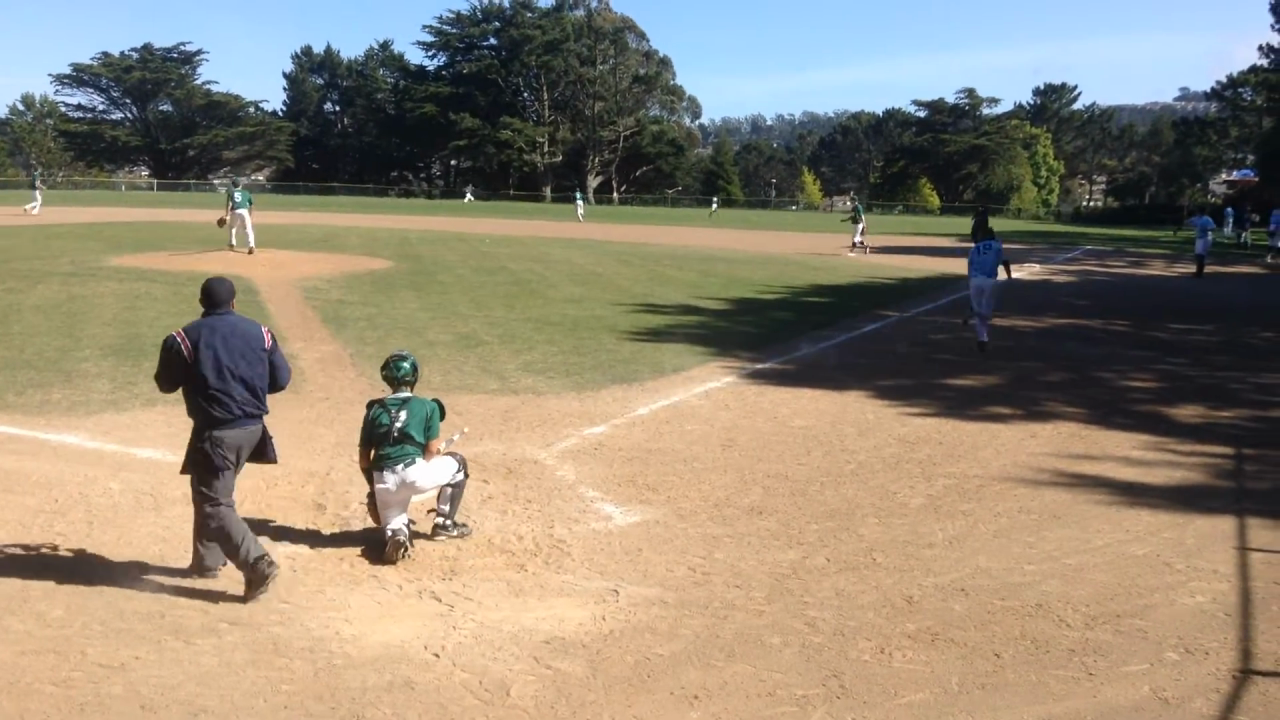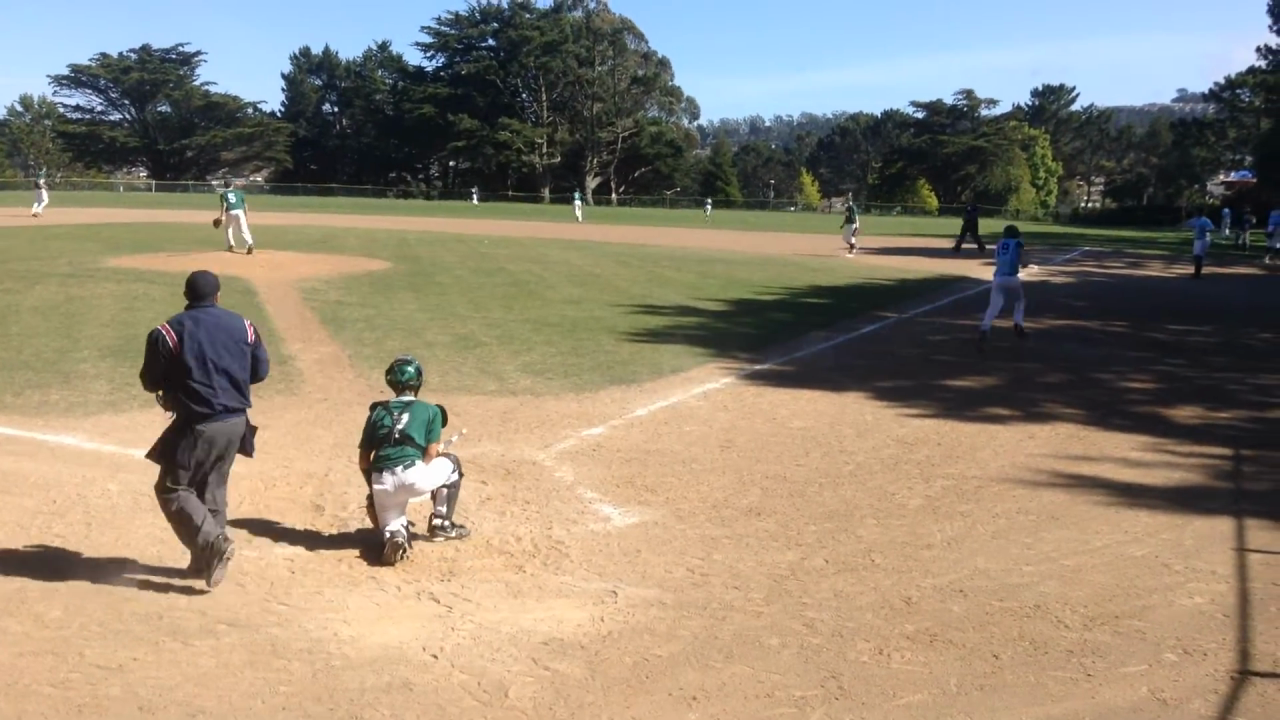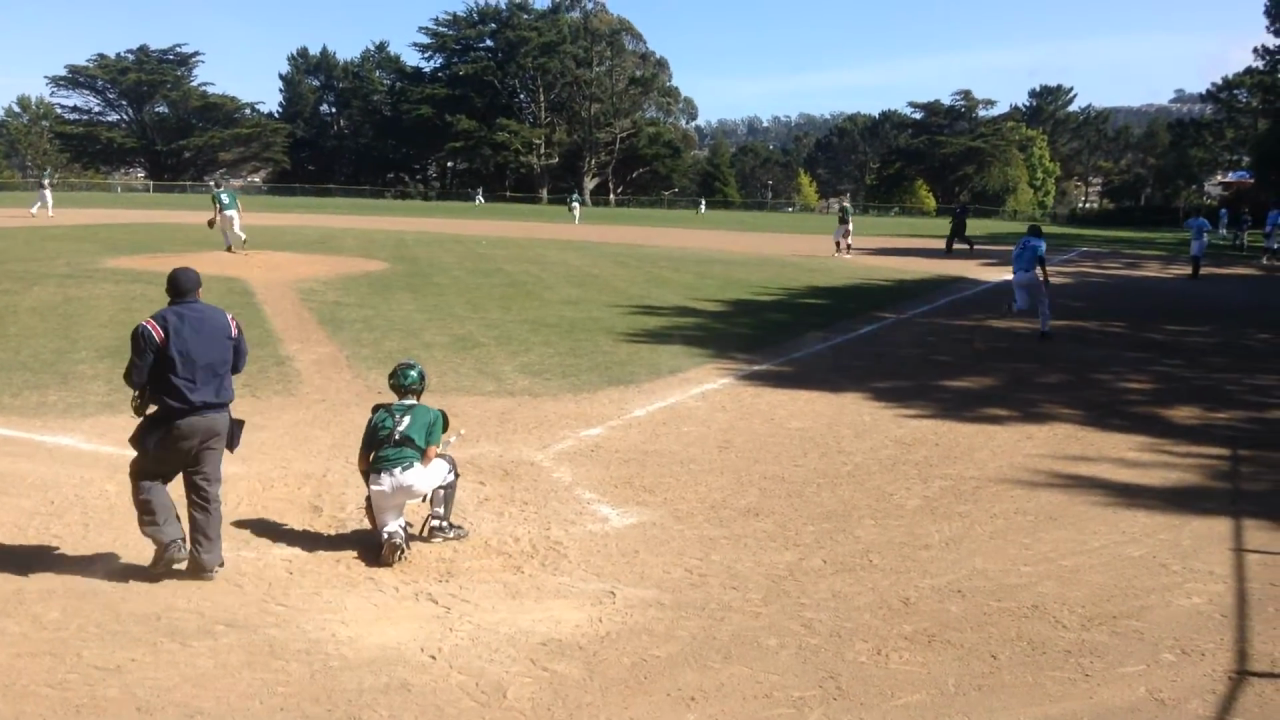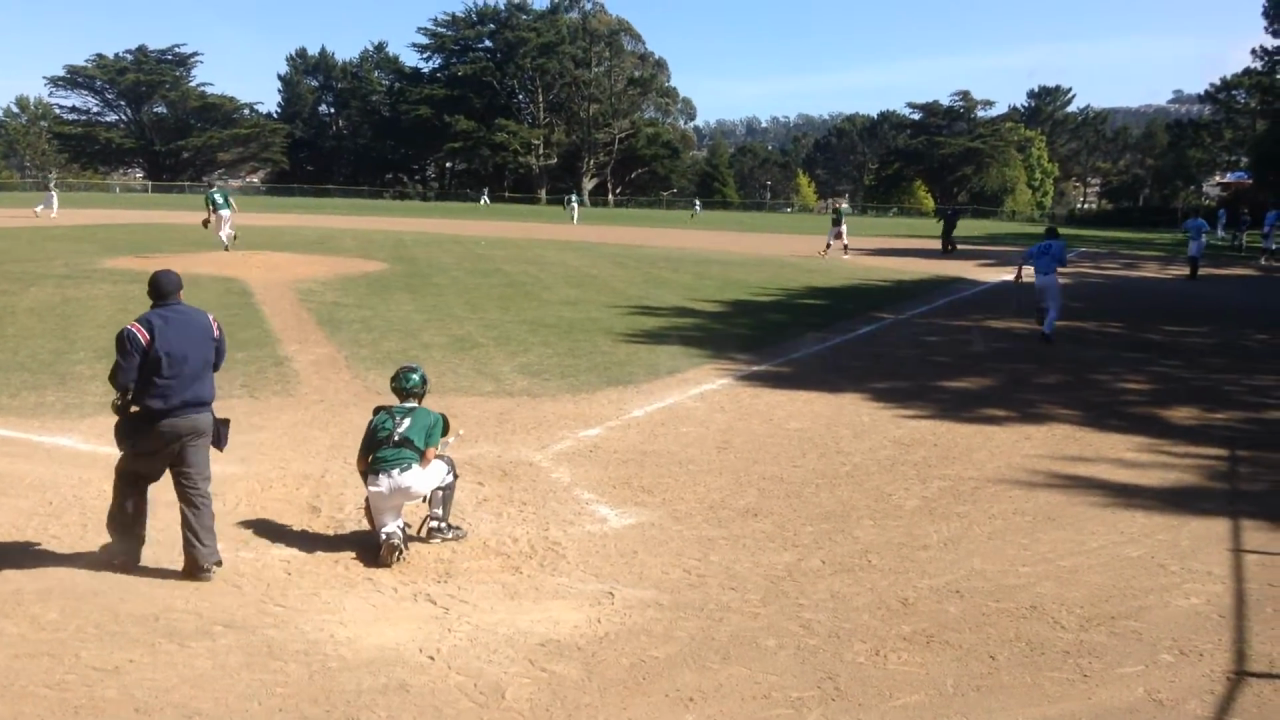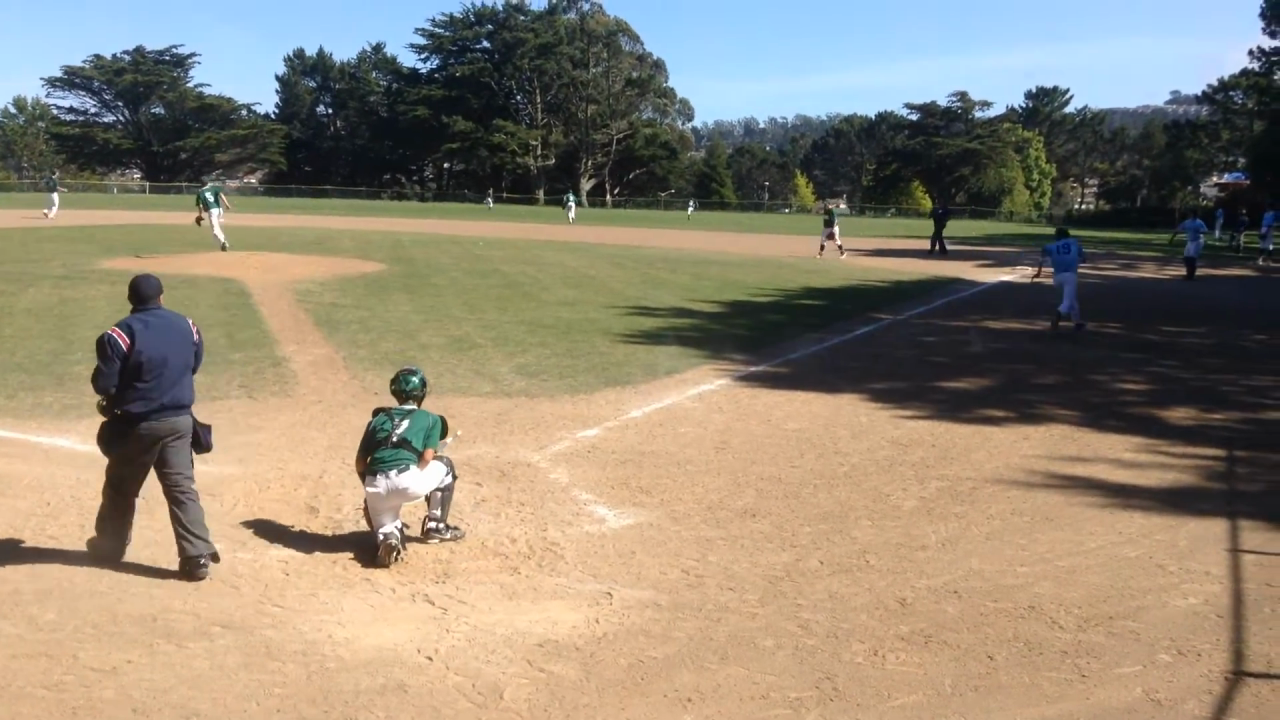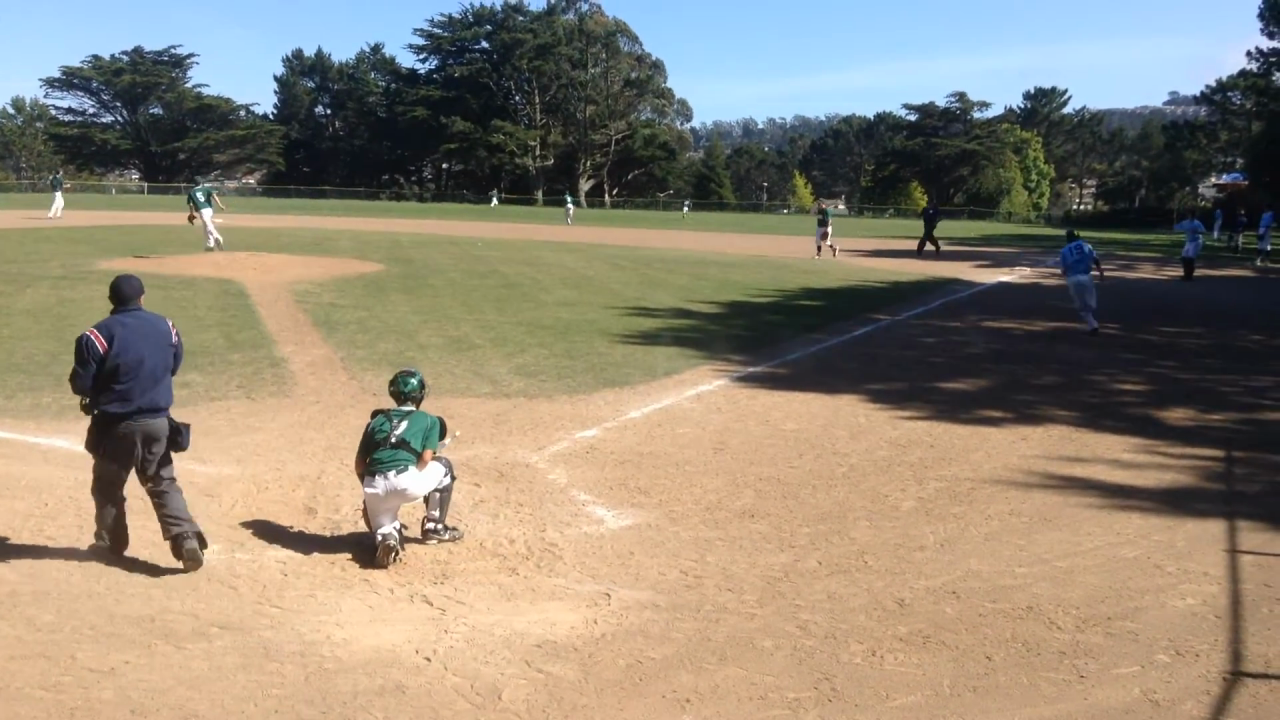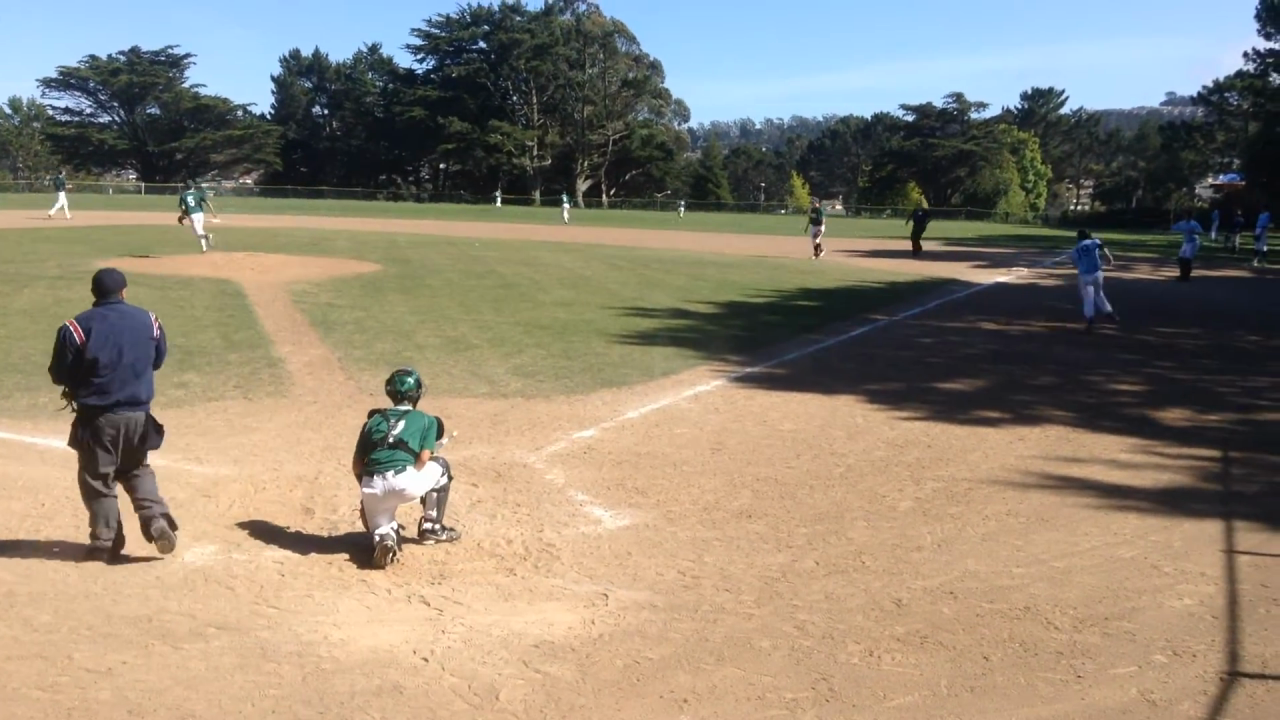
dt=0.1s
person 1, frame 1
left shoulder: (185, 338)
right shoulder: (259, 332)
left elbow: (166, 383)
right elbow: (281, 379)
left hip: (216, 433)
right hip: (251, 428)
left knee: (213, 503)
right knee: (218, 495)
left ankle: (256, 562)
right ankle: (207, 560)
person 1, frame 2
left shoulder: (169, 331)
right shoulder: (242, 326)
left elbow: (150, 381)
right elbow: (260, 371)
left wrist: (169, 389)
left hip: (197, 426)
right hip: (234, 422)
left knee: (173, 489)
right knee: (212, 492)
left ankle: (212, 544)
right ankle: (206, 560)
person 1, frame 3
left shoulder: (154, 327)
right shoulder: (226, 320)
left elbow: (136, 378)
right elbow: (238, 364)
left wrist: (144, 395)
left hip: (178, 421)
right hip: (217, 418)
left knee: (146, 476)
right knee: (206, 490)
left ankle: (171, 543)
right ankle: (205, 560)
person 1, frame 4
left shoulder: (139, 329)
right shoulder: (207, 321)
left elbow: (122, 380)
right elbow: (216, 363)
left wrist: (126, 397)
left hip: (160, 421)
right hip: (200, 418)
left knee: (131, 478)
right knee: (195, 489)
left ankle: (126, 549)
right ankle: (202, 560)
person 1, frame 5
left shoulder: (120, 334)
right shoulder: (186, 326)
left elbow: (103, 384)
left wrist: (112, 398)
left hip: (139, 425)
right hip: (179, 421)
left knee: (120, 484)
right knee: (182, 489)
left ankle: (108, 547)
right ankle: (198, 556)
person 1, frame 6
left shoulder: (98, 335)
right shoulder: (166, 328)
left elbow: (81, 385)
left wrist: (94, 396)
left hip: (118, 425)
right hip: (157, 422)
left knee: (108, 486)
right knee: (163, 484)
left ankle: (110, 543)
right ankle: (186, 537)
person 1, frame 7
left shoulder: (77, 327)
right shoulder: (149, 320)
left elbow: (60, 375)
right elbow: (157, 360)
left wrist: (79, 383)
left hip: (100, 417)
right hip: (138, 413)
left knee: (97, 480)
right knee: (138, 470)
left ankle: (105, 544)
right ankle: (157, 520)
person 2, frame 1
left shoulder: (374, 410)
right shoulder: (428, 406)
left elbow: (363, 459)
right elbow: (432, 451)
left wrist: (373, 490)
left hip: (384, 480)
right hip: (413, 473)
left knee: (393, 526)
right knee: (456, 463)
left ankle: (396, 534)
right ankle: (444, 523)
person 2, frame 2
left shoulder: (377, 412)
right shoulder: (430, 410)
left elbow: (363, 460)
right elbow: (431, 454)
left wrist: (373, 491)
left hip: (382, 481)
right hip: (412, 475)
left knee: (391, 527)
right knee: (451, 463)
left ankle: (395, 536)
right ankle: (442, 525)
person 2, frame 3
left shoulder: (379, 415)
right shoulder: (432, 414)
left elbow: (362, 462)
right elbow: (429, 456)
left wrist: (372, 491)
left hip: (379, 483)
right hip: (410, 478)
left knee: (389, 528)
right knee: (446, 464)
left ankle: (393, 536)
right ankle: (440, 526)
person 2, frame 4
left shoulder: (380, 416)
right shoulder: (432, 417)
left elbow: (361, 462)
right elbow: (428, 457)
left wrist: (372, 491)
left hip: (377, 484)
right hip: (408, 480)
left knee: (387, 529)
right knee: (445, 465)
left ankle: (391, 537)
right ankle: (438, 527)
person 2, frame 5
left shoulder: (379, 418)
right shoulder: (431, 419)
left elbow: (360, 464)
right elbow: (426, 459)
left wrist: (372, 491)
left hip: (375, 485)
right hip: (406, 481)
left knee: (385, 528)
right knee: (444, 466)
left ankle: (388, 536)
right ankle: (436, 527)
person 2, frame 6
left shoulder: (377, 420)
right shoulder: (430, 421)
left elbow: (359, 465)
right elbow: (425, 459)
left wrist: (371, 491)
left hip: (374, 486)
right hip: (405, 481)
left knee: (383, 529)
right knee: (443, 467)
left ankle: (386, 537)
right ankle: (435, 528)
person 2, frame 7
left shoulder: (374, 419)
right shoulder: (427, 420)
left elbow: (357, 465)
right elbow: (423, 459)
left wrist: (368, 493)
left hip: (372, 486)
right hip: (403, 482)
left knee: (381, 529)
right knee: (440, 466)
left ankle: (384, 538)
right ankle: (432, 528)
